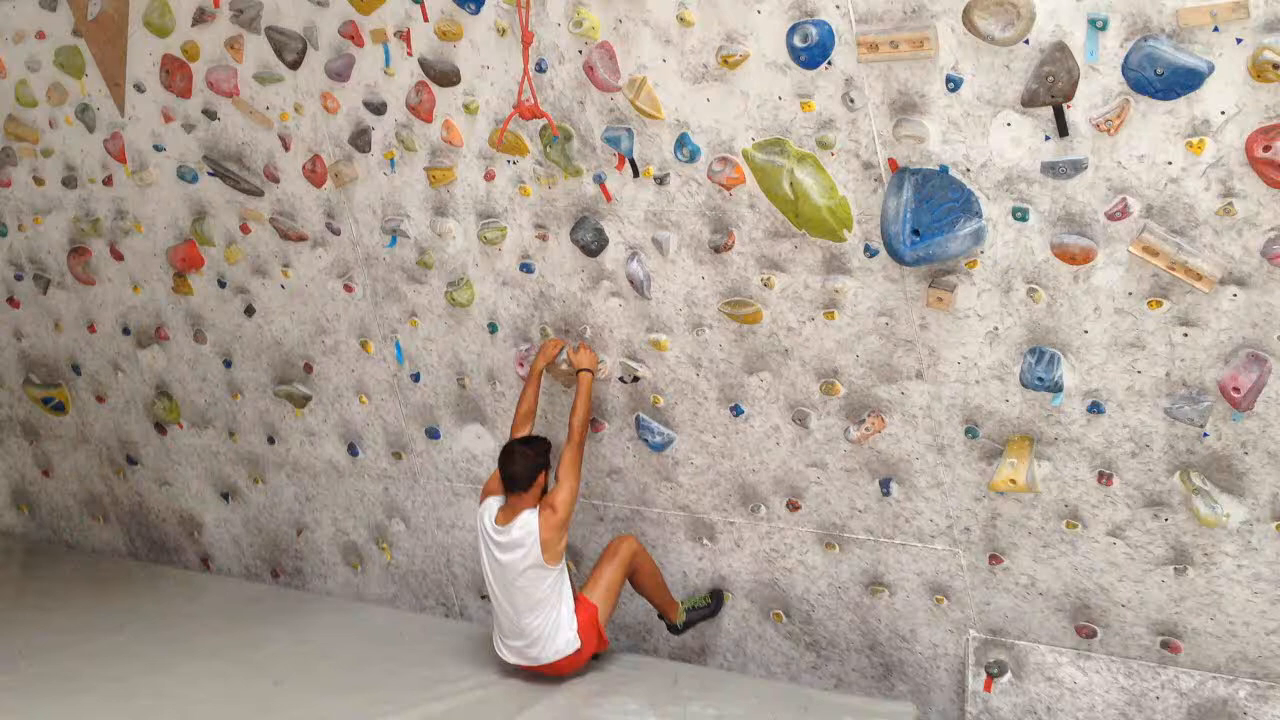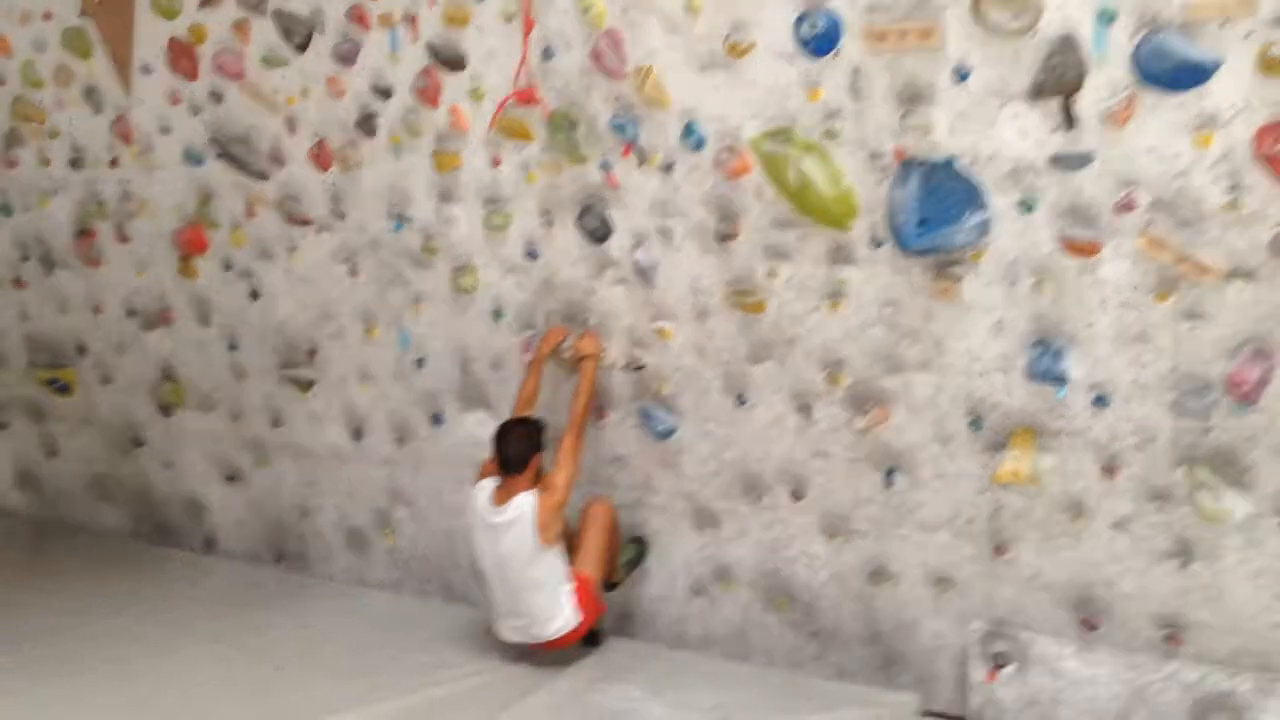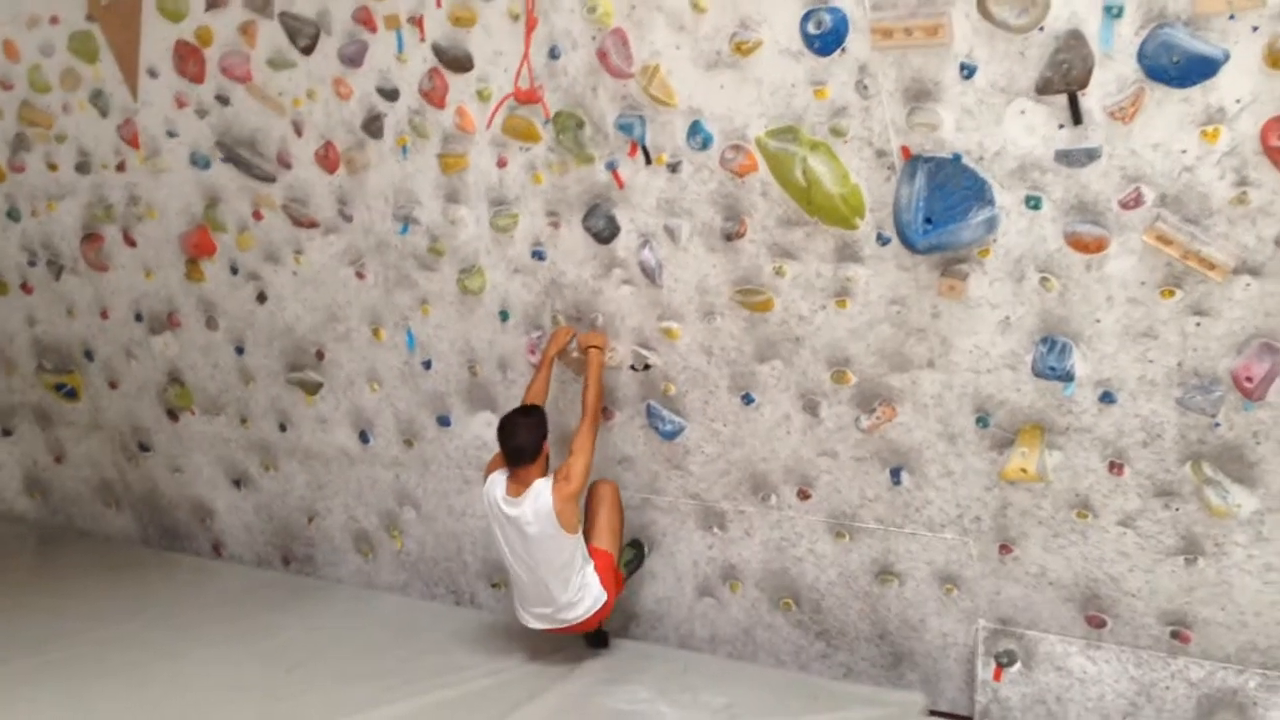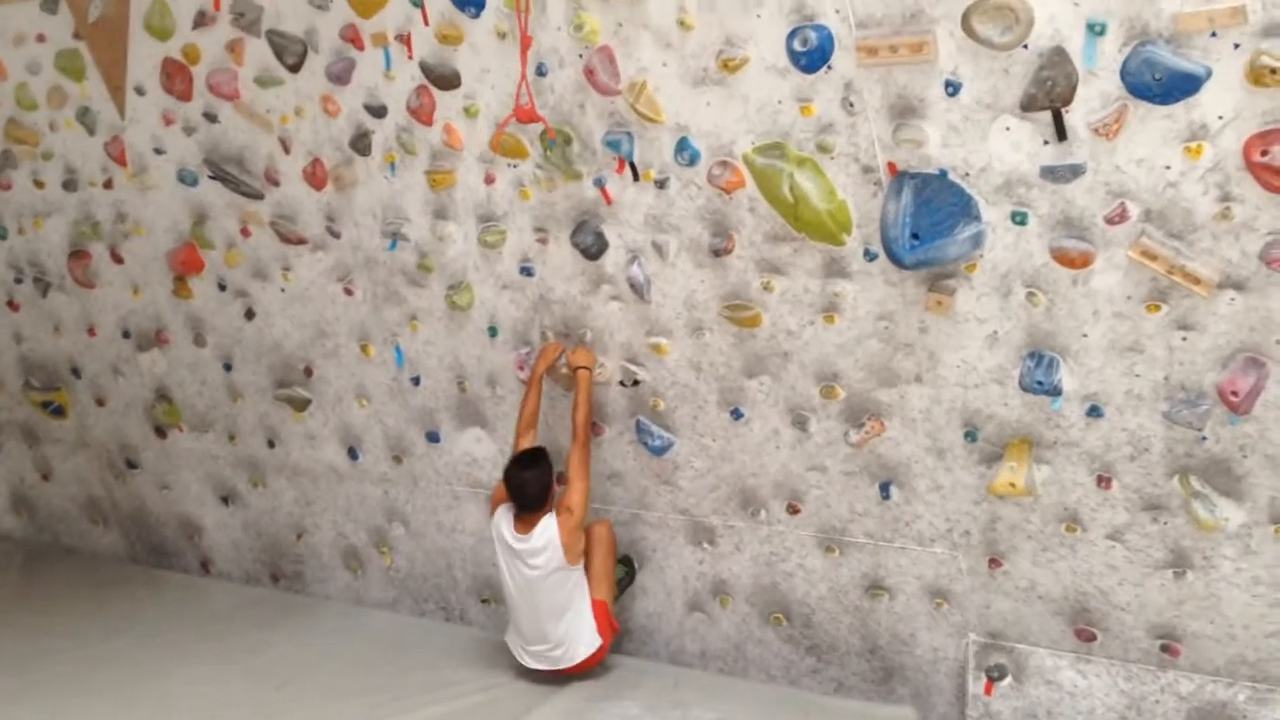
dt=0.4s
person 1, frame 1
left shoulder: (488, 507)
right shoulder: (548, 522)
left elbow: (519, 436)
right elbow: (575, 441)
left wrist: (538, 367)
right wrist: (585, 373)
left hip: (512, 653)
right hip: (561, 655)
right knee: (627, 547)
right ankle: (675, 615)
person 1, frame 2
left shoulder: (483, 487)
right shoulder: (544, 504)
left elbow: (518, 417)
right elbow: (576, 426)
left wrist: (542, 354)
right wrist: (589, 360)
left hip: (512, 630)
right hip: (560, 630)
right knee: (600, 509)
left ankle: (588, 628)
right ankle: (613, 573)
person 1, frame 3
left shoulder: (493, 481)
right shoulder: (562, 490)
left elbow: (526, 412)
right elbow: (590, 418)
left wrist: (550, 353)
right wrist: (594, 353)
left hip: (535, 620)
right hip: (586, 612)
right knee: (604, 487)
left ankle: (592, 628)
right ankle: (618, 567)
person 1, frame 4
left shoulder: (499, 516)
right shoulder: (565, 526)
left elbow: (524, 438)
right elbow: (580, 441)
left wrist: (539, 370)
right wrist: (583, 372)
left hip: (527, 657)
right hip: (583, 656)
right knee: (599, 529)
right ankle: (610, 588)
